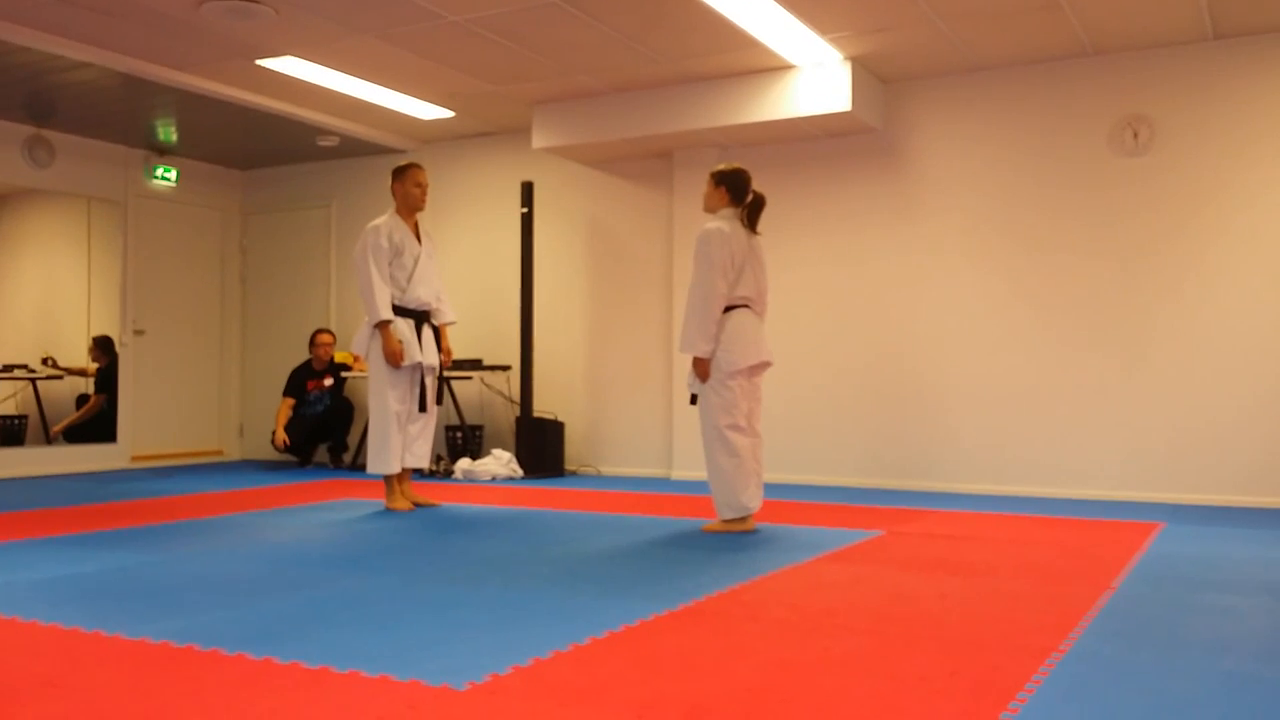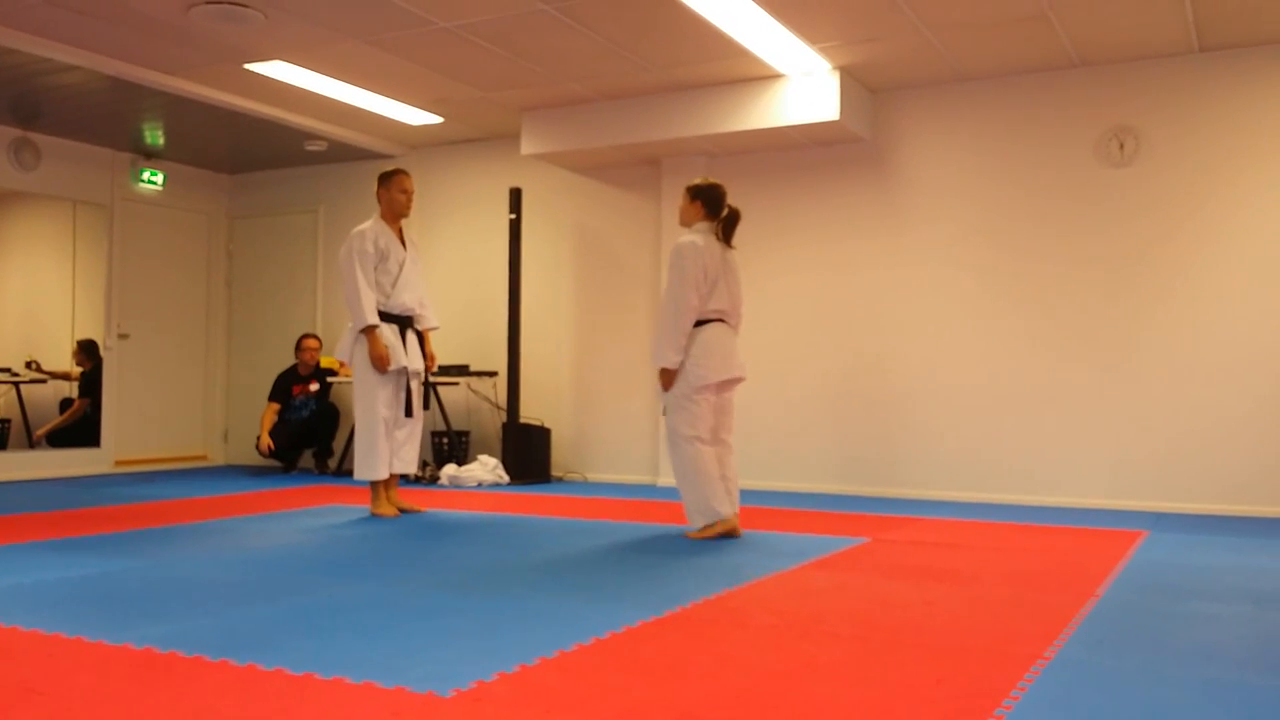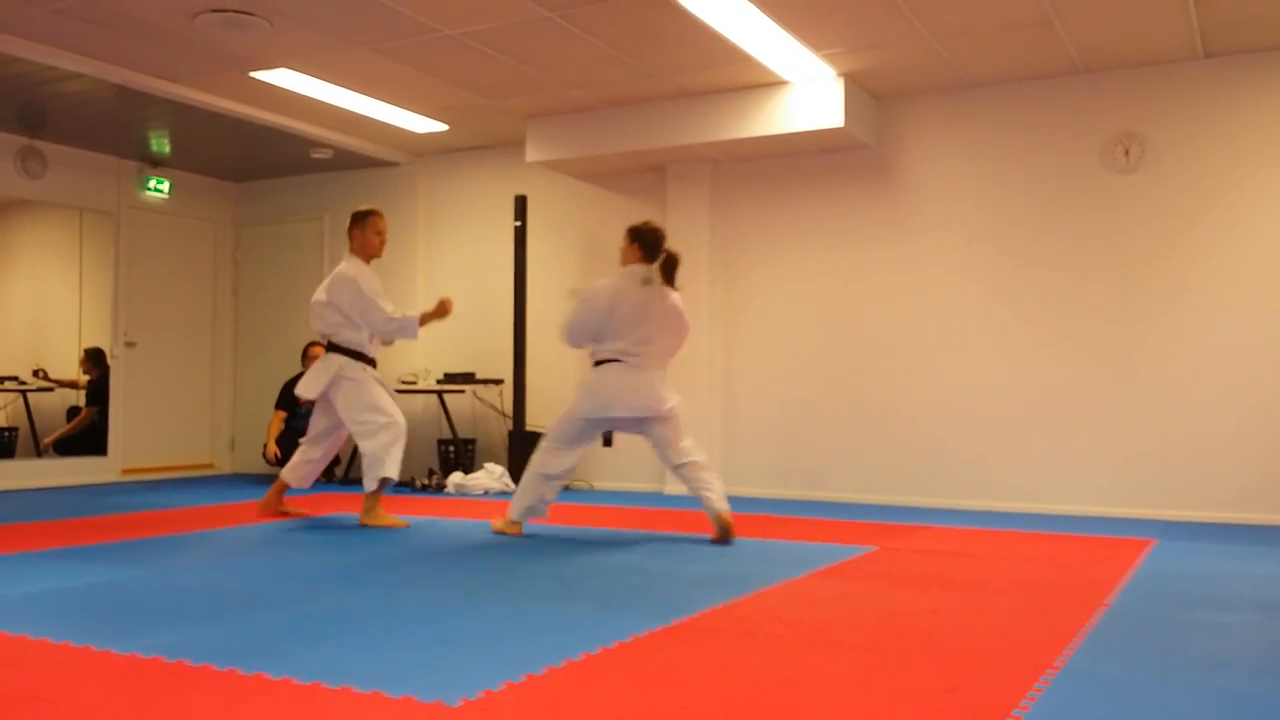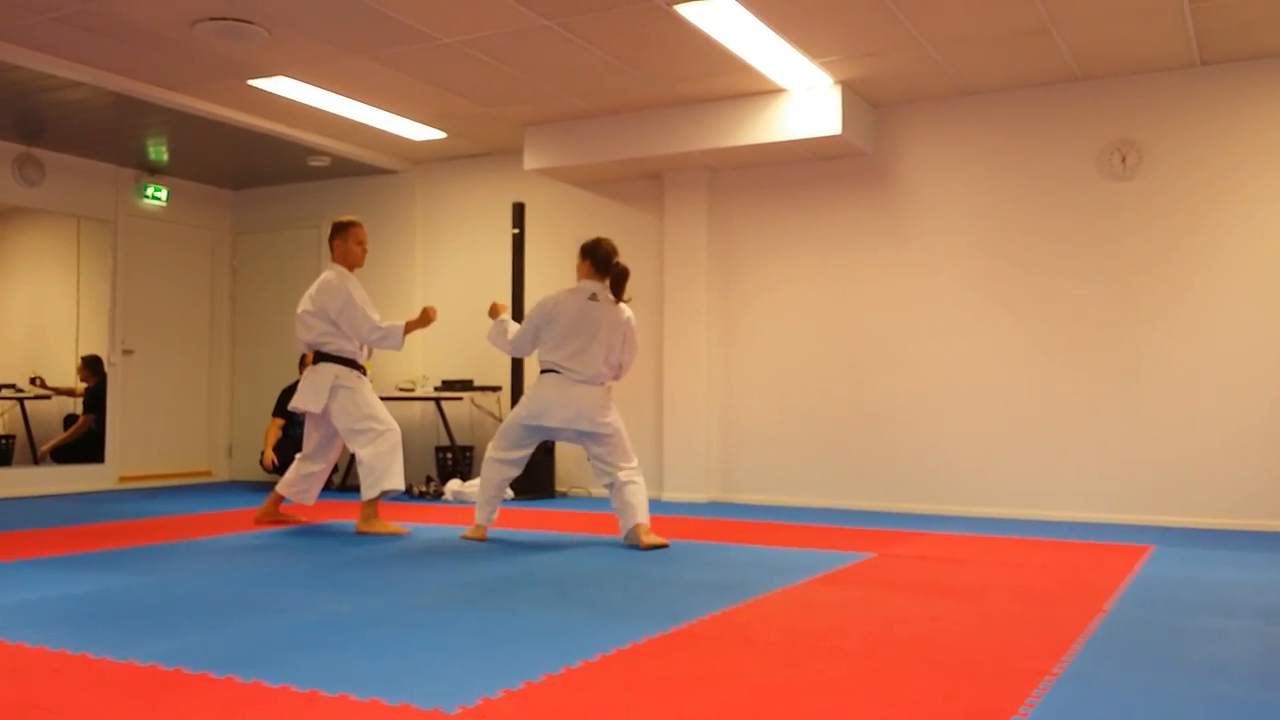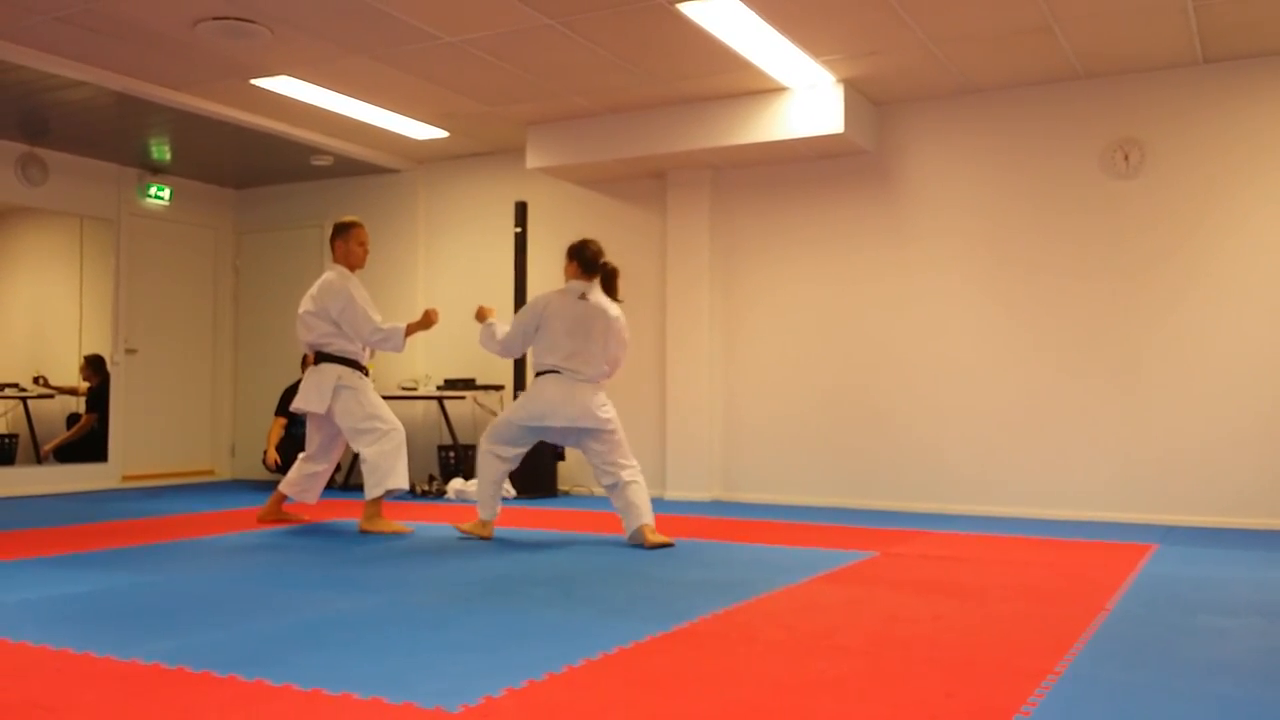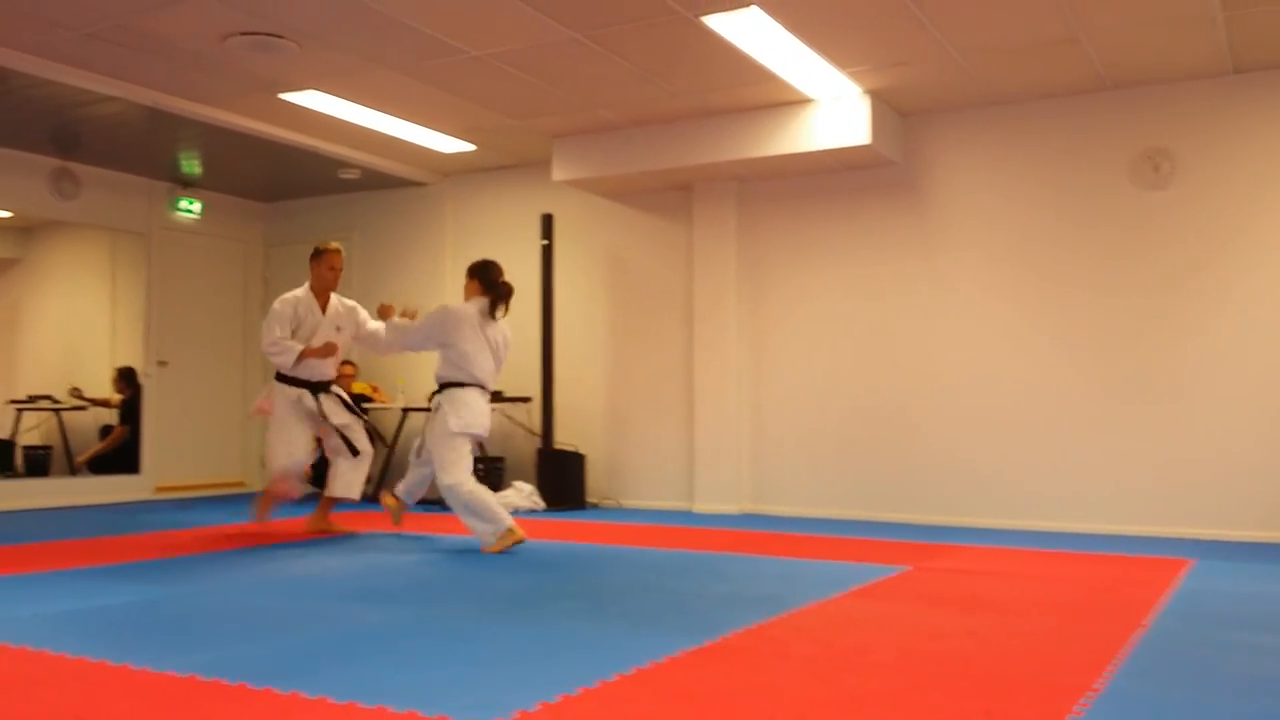
dt=0.5s
person 1, frame 1
left shoulder: (714, 233)
right shoulder: (749, 236)
left elbow: (708, 294)
left wrist: (700, 349)
left hip: (724, 339)
right hip: (748, 337)
left knee: (724, 428)
right knee: (744, 428)
left ankle: (737, 512)
right ankle: (745, 509)
person 1, frame 2
left shoulder: (688, 246)
right shoulder: (724, 249)
left elbow: (679, 307)
left wrist: (668, 359)
left hip: (696, 349)
right hip: (722, 348)
left knee: (687, 437)
right knee: (716, 438)
left ankle: (714, 515)
right ankle: (726, 515)
person 1, frame 3
left shoulder: (609, 289)
right shoulder: (669, 296)
left elbow: (575, 335)
right elbow: (677, 336)
left hip: (608, 385)
right hip: (651, 387)
left knee: (553, 451)
right knee: (683, 455)
left ankle: (516, 519)
right ankle: (718, 512)
person 1, frame 4
left shoulder: (555, 303)
right shoulder: (623, 314)
left elbow: (518, 345)
right elbow: (622, 366)
left wrist: (501, 319)
left hip: (549, 395)
right hip: (594, 402)
left knee: (500, 456)
right knee: (623, 469)
left ankle: (481, 525)
right ankle: (641, 530)
person 1, frame 5
left shoulder: (545, 304)
right shoulder: (612, 313)
left elbow: (508, 346)
right elbow: (613, 363)
left wrist: (489, 321)
left hip: (545, 396)
right hip: (590, 399)
left knee: (495, 446)
right knee: (622, 467)
left ankle: (484, 521)
right ankle: (645, 528)
person 1, frame 6
left shoulder: (453, 315)
right shoulder: (500, 327)
left elbow: (408, 338)
left wrist: (392, 320)
left hip: (456, 403)
right hip: (477, 403)
left knee: (454, 478)
right knee: (424, 454)
left ankle: (505, 530)
right ankle: (401, 501)
person 2, frame 1
left shoulder: (425, 239)
right shoulder: (379, 232)
right elbow: (374, 287)
left wrist: (442, 335)
right wrist: (388, 335)
left hip: (422, 331)
right hip: (394, 329)
left knee: (421, 410)
right knee: (390, 408)
left ankle: (405, 485)
right ankle: (392, 490)
person 2, frame 2
left shoulder: (409, 243)
right shoulder: (364, 237)
right elbow: (360, 293)
left wrist: (425, 342)
right wrist: (374, 340)
left hip: (406, 337)
right hip: (379, 334)
left knee: (407, 416)
right knee: (378, 414)
left ankle: (391, 492)
right ankle: (377, 496)
person 2, frame 3
left shoulder: (350, 275)
right shoulder: (352, 276)
left elbow: (369, 325)
right elbow: (385, 321)
left wrist: (389, 334)
right wrist: (433, 315)
left hip: (342, 368)
right hip: (345, 370)
left knee: (324, 438)
right knee: (387, 424)
left ankle: (273, 498)
right ankle: (371, 509)
person 2, frame 4
left shoulder: (326, 284)
right shoulder: (340, 284)
right elbow: (370, 331)
right wrist: (416, 323)
left hip: (327, 376)
right hip: (339, 377)
left knee: (319, 450)
right knee: (382, 434)
left ankle: (270, 508)
right ankle: (369, 517)
person 2, frame 5
left shoulder: (326, 284)
right shoulder: (342, 285)
right elbow: (371, 332)
right wrist: (418, 326)
left hip: (327, 375)
right hip: (339, 377)
left knee: (318, 451)
right knee: (386, 434)
left ankle: (275, 506)
right ankle: (372, 516)
person 2, frame 6
left shoulder: (346, 309)
right shoulder: (290, 303)
left elbow: (376, 335)
right elbow: (272, 345)
right wrist: (312, 353)
left hip: (325, 394)
right hip: (292, 394)
left knee: (355, 448)
right knee: (291, 459)
left ankle: (321, 516)
right ankle: (271, 498)
